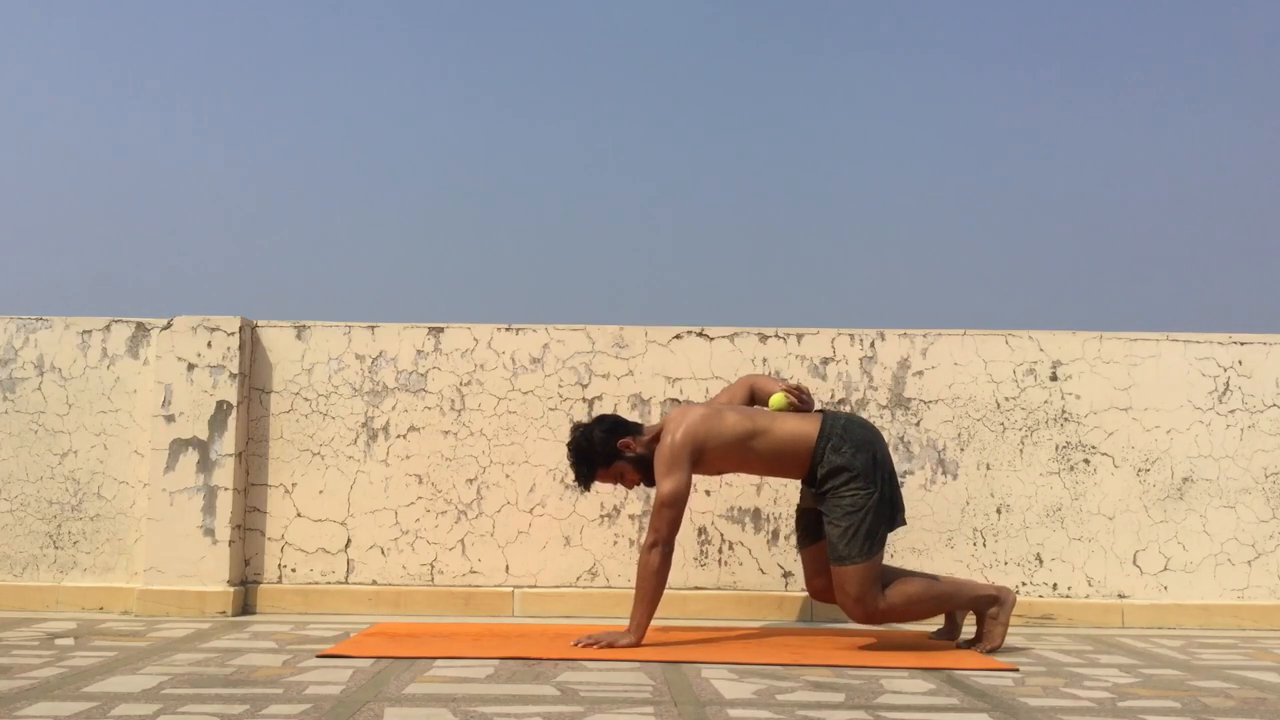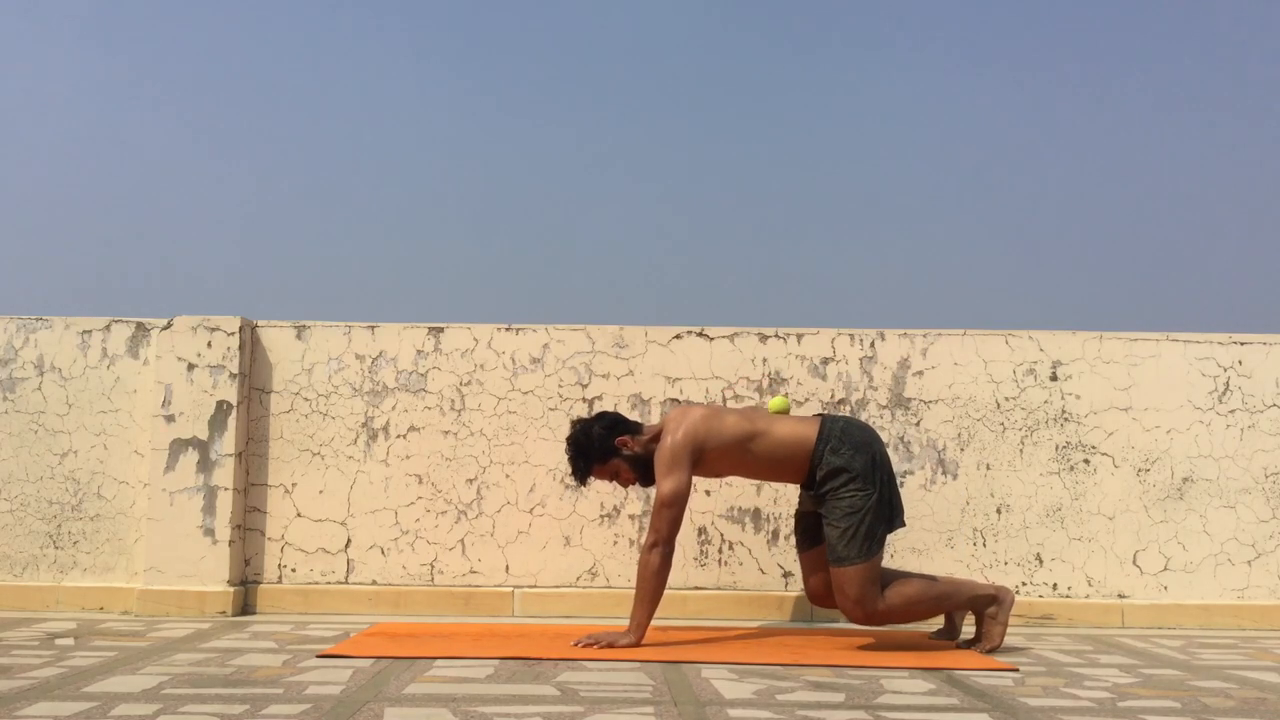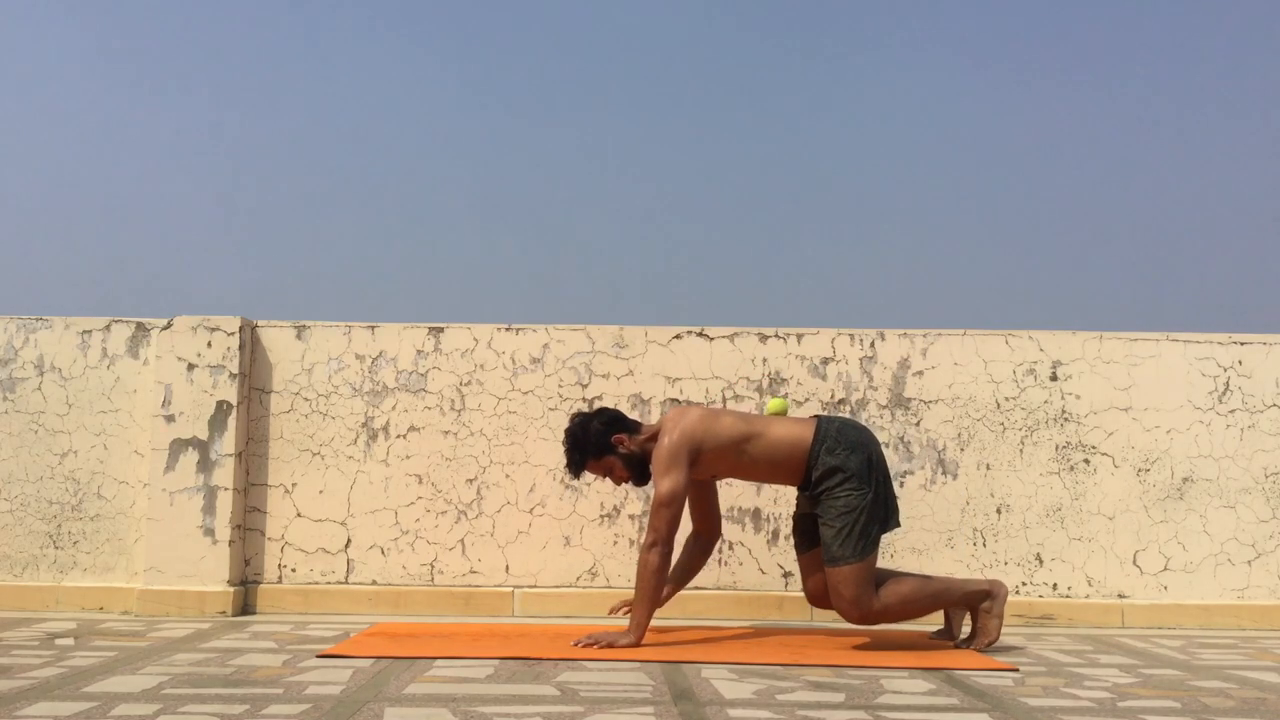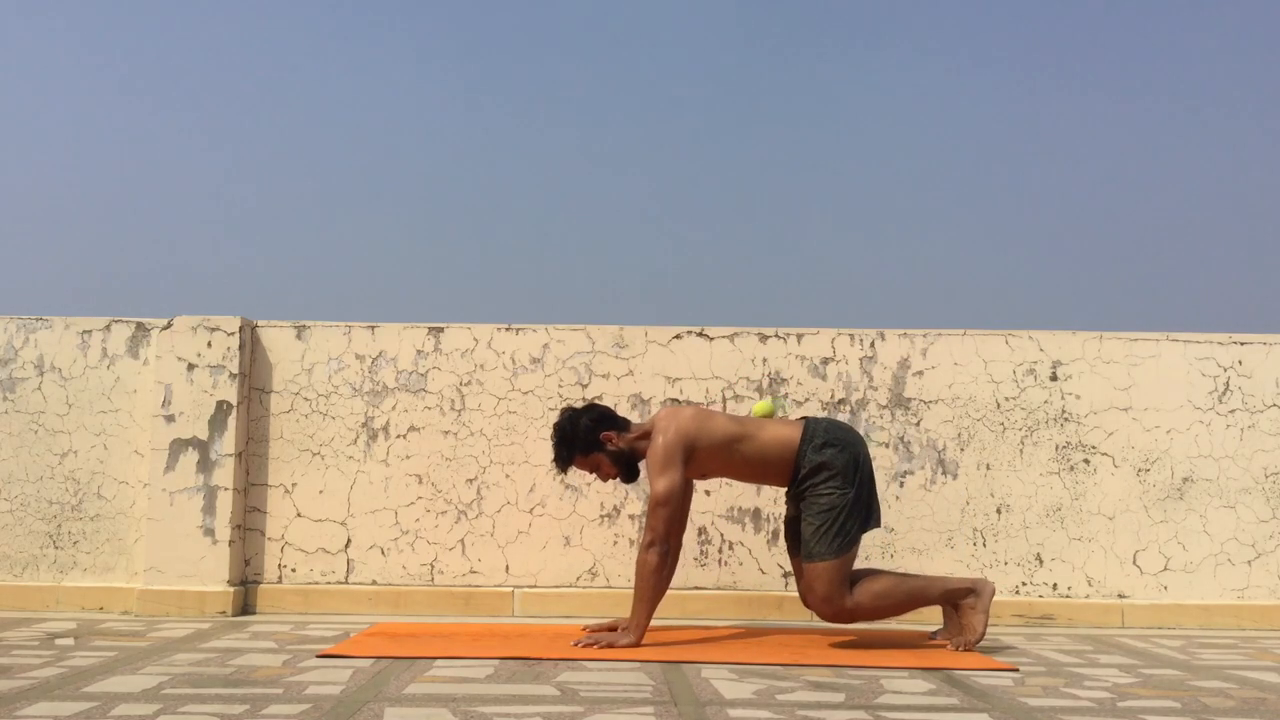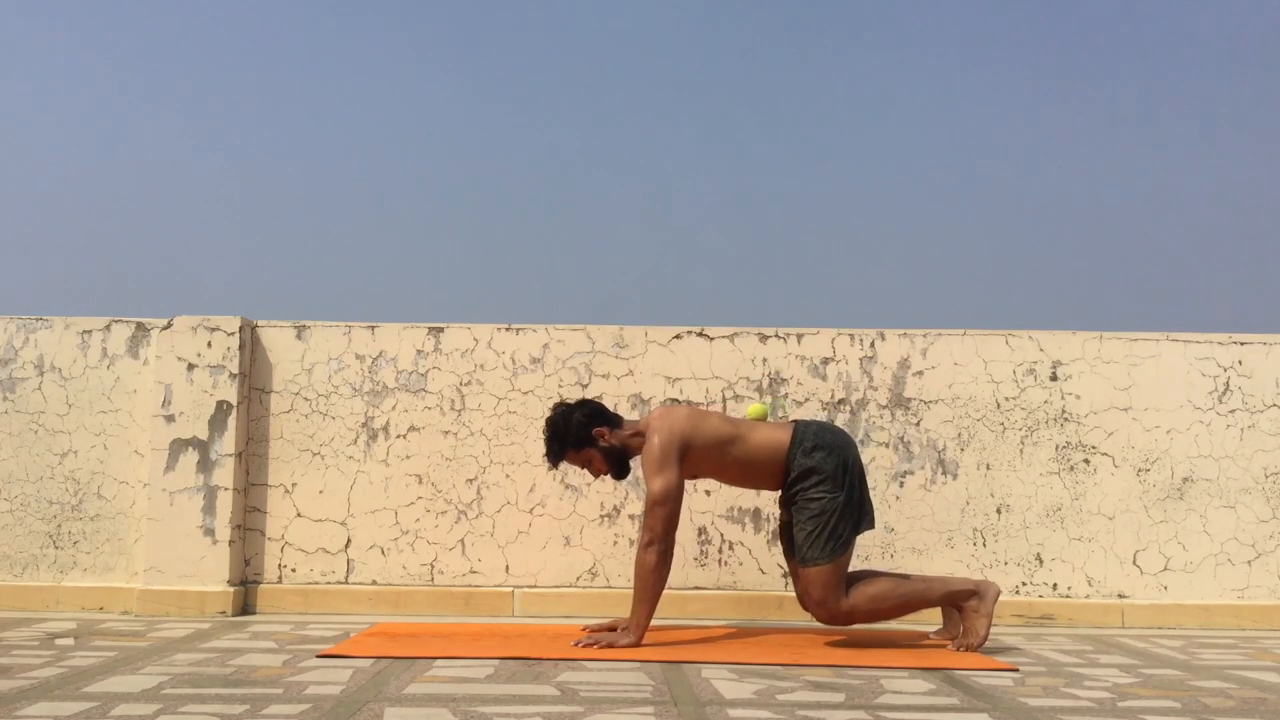
dt=0.4s
person 1, frame 1
left shoulder: (673, 443)
right shoulder: (689, 425)
left elbow: (657, 544)
right elbow: (750, 382)
left wrist: (634, 632)
right wrist: (784, 393)
left hip: (847, 453)
right hip: (830, 458)
left knee: (864, 605)
right knee: (825, 587)
left ankle: (988, 596)
right ankle: (953, 594)
person 1, frame 2
left shoulder: (672, 445)
right shoulder: (685, 430)
left elbow: (658, 545)
right elbow: (756, 417)
left wrist: (634, 633)
left hip: (847, 458)
right hip: (828, 464)
left knee: (863, 607)
right knee: (823, 592)
left ankle: (988, 597)
right ankle: (950, 596)
person 1, frame 3
left shoulder: (671, 444)
right shoulder: (684, 443)
left elbow: (656, 544)
right elbow: (707, 531)
left wrist: (634, 631)
right wrist: (654, 597)
left hip: (843, 456)
right hip: (825, 466)
left knee: (859, 607)
right knee: (822, 593)
left ankle: (981, 592)
right ankle: (948, 594)
person 1, frame 4
left shoulder: (664, 442)
right shoulder: (672, 444)
left elbow: (654, 544)
right elbow: (670, 542)
left wrist: (635, 633)
right wrist: (637, 616)
left hip: (830, 456)
right hip: (814, 465)
left knee: (833, 604)
right knee: (818, 593)
left ankle: (964, 590)
right ankle: (945, 595)
person 1, frame 5
left shoulder: (658, 442)
right shoulder: (662, 436)
left elbow: (653, 544)
right elbow: (663, 540)
left wrist: (634, 633)
right wrist: (636, 617)
left hip: (819, 460)
right hip: (810, 465)
left knee: (831, 607)
right knee: (815, 596)
left ankle: (967, 591)
right ankle: (944, 593)
